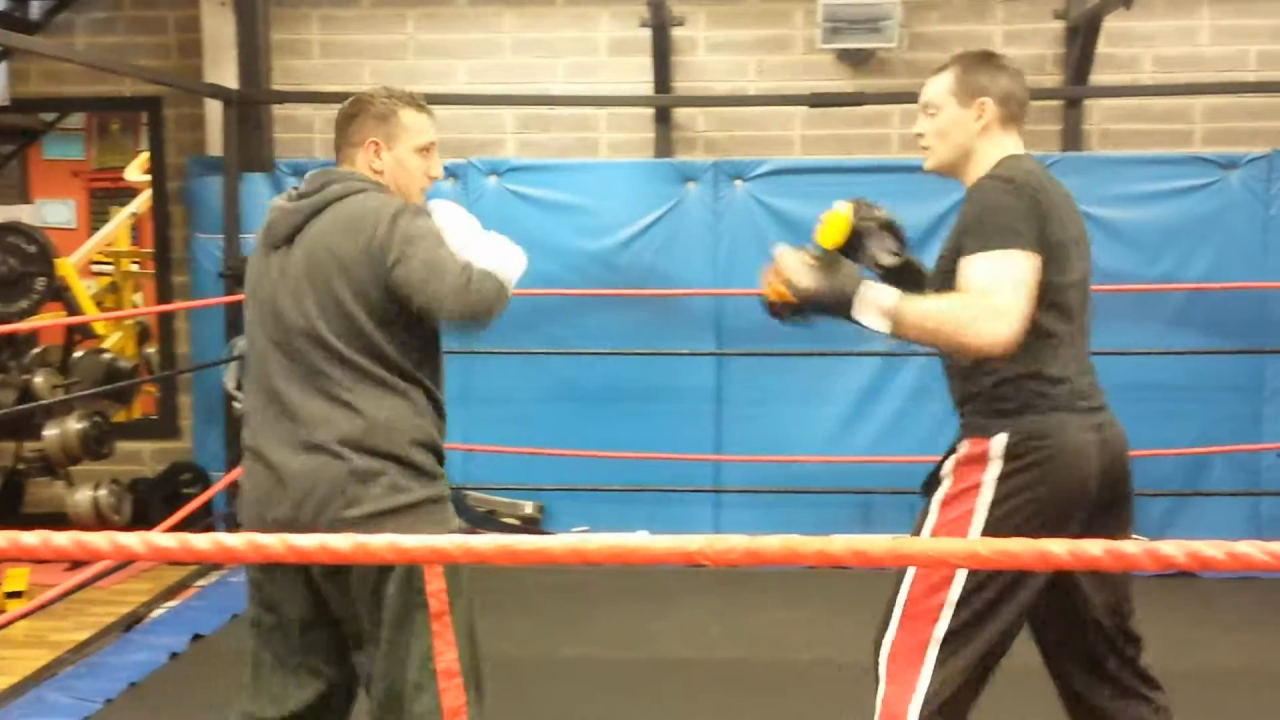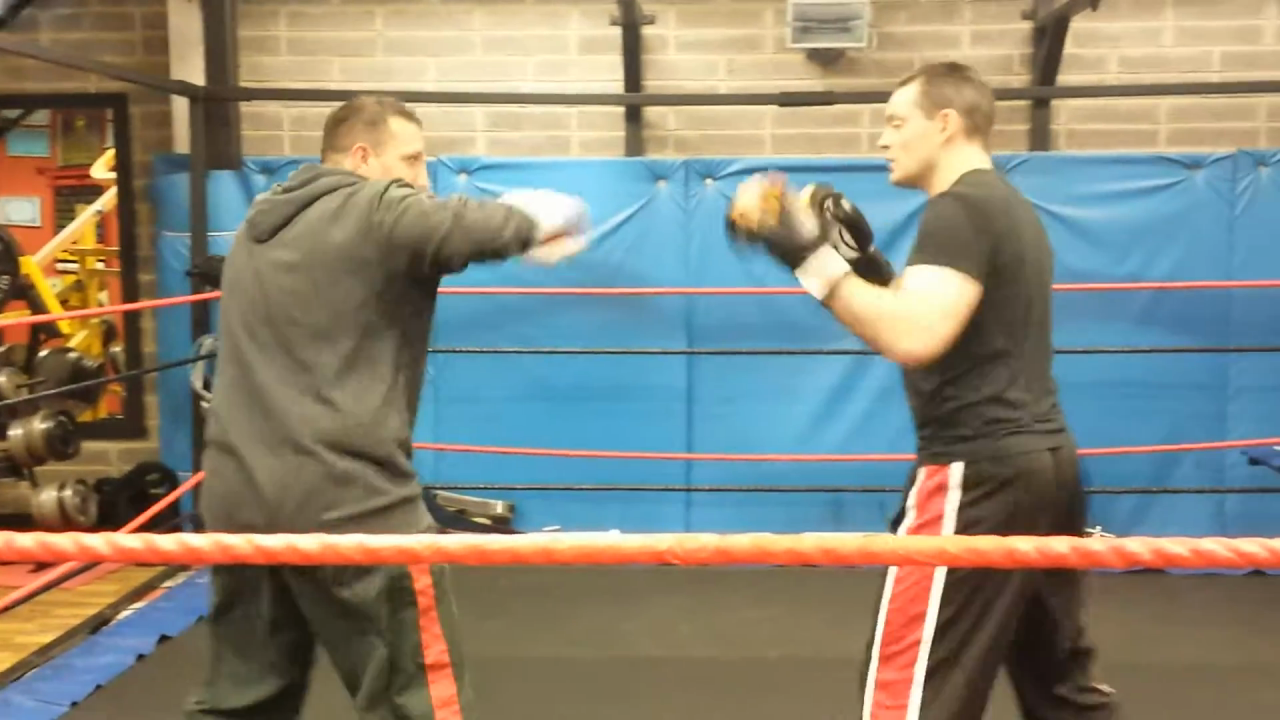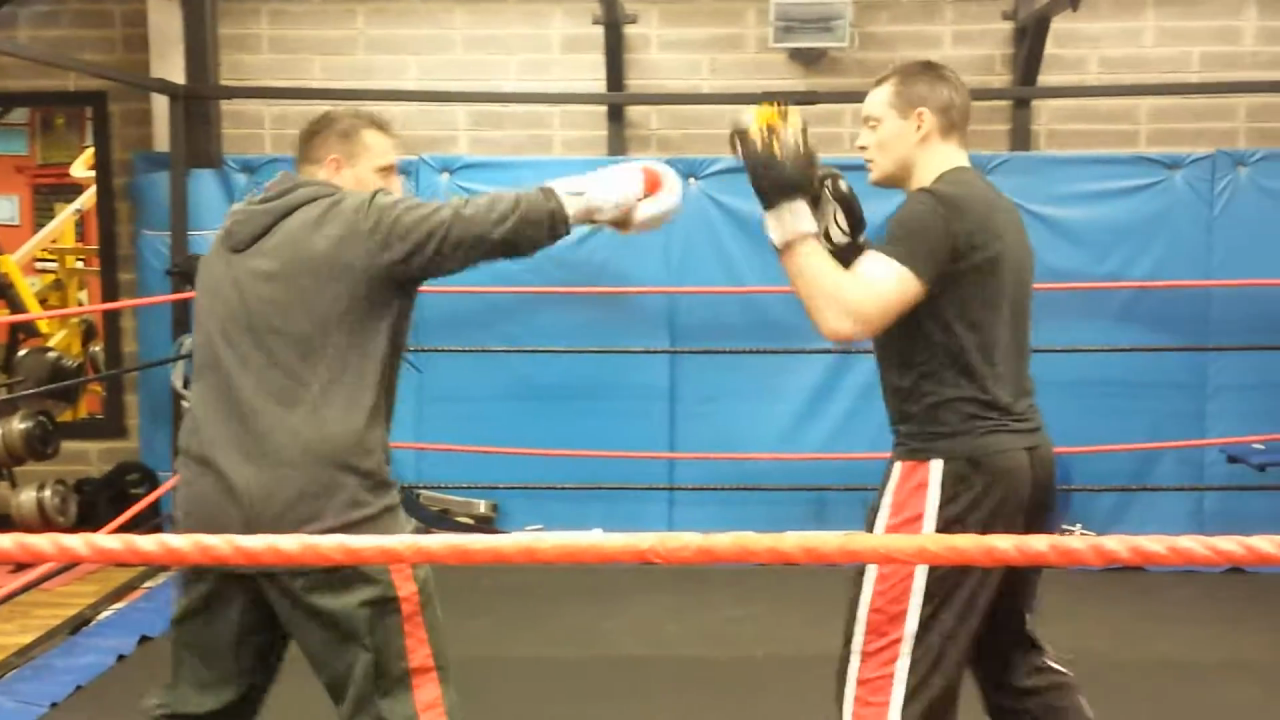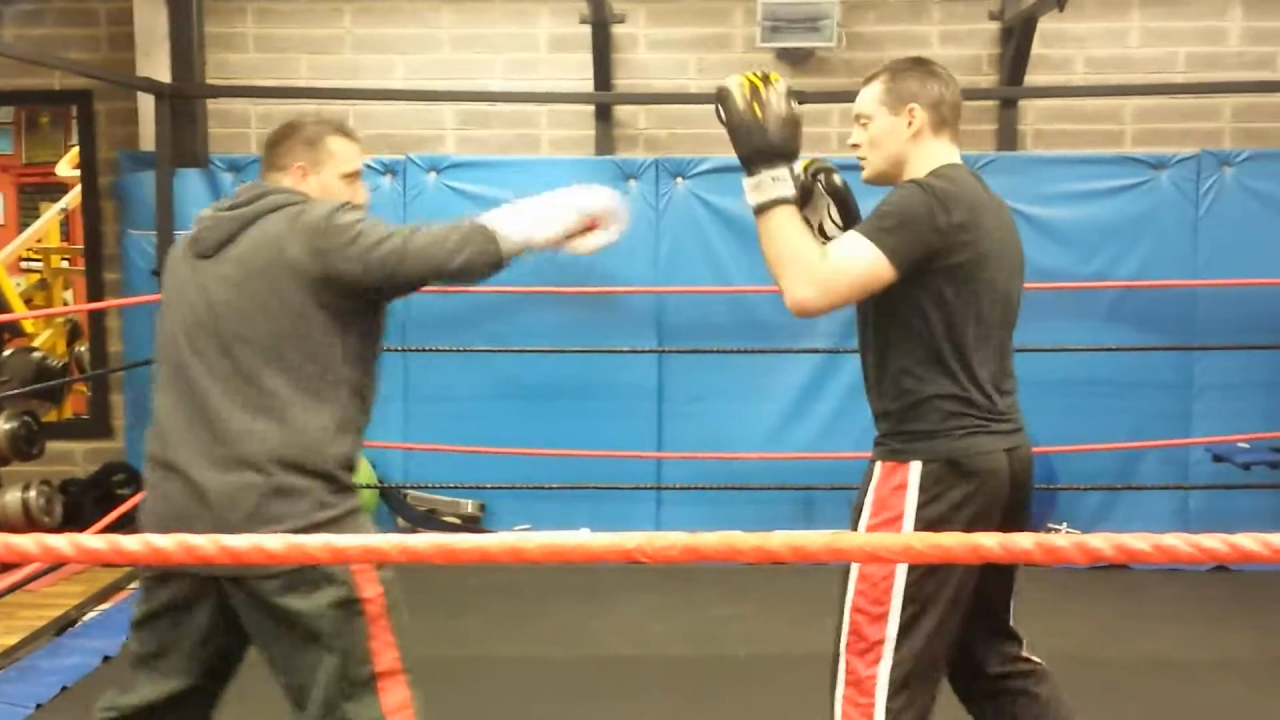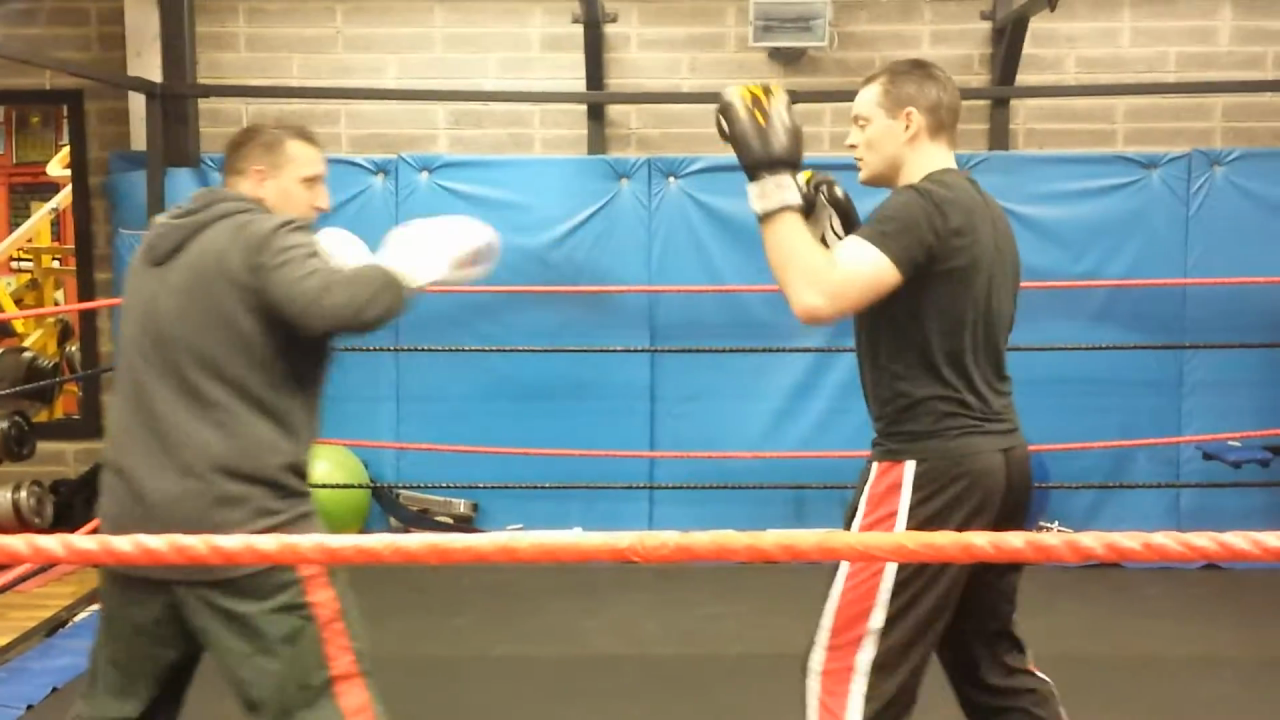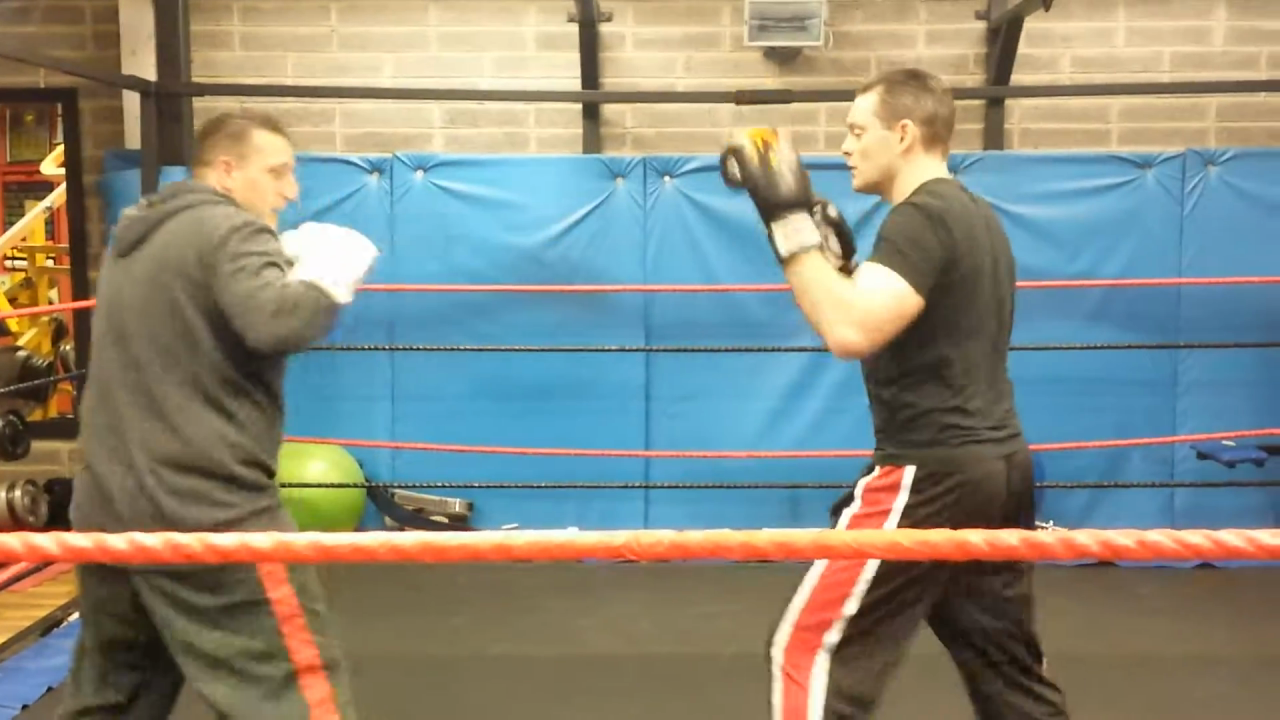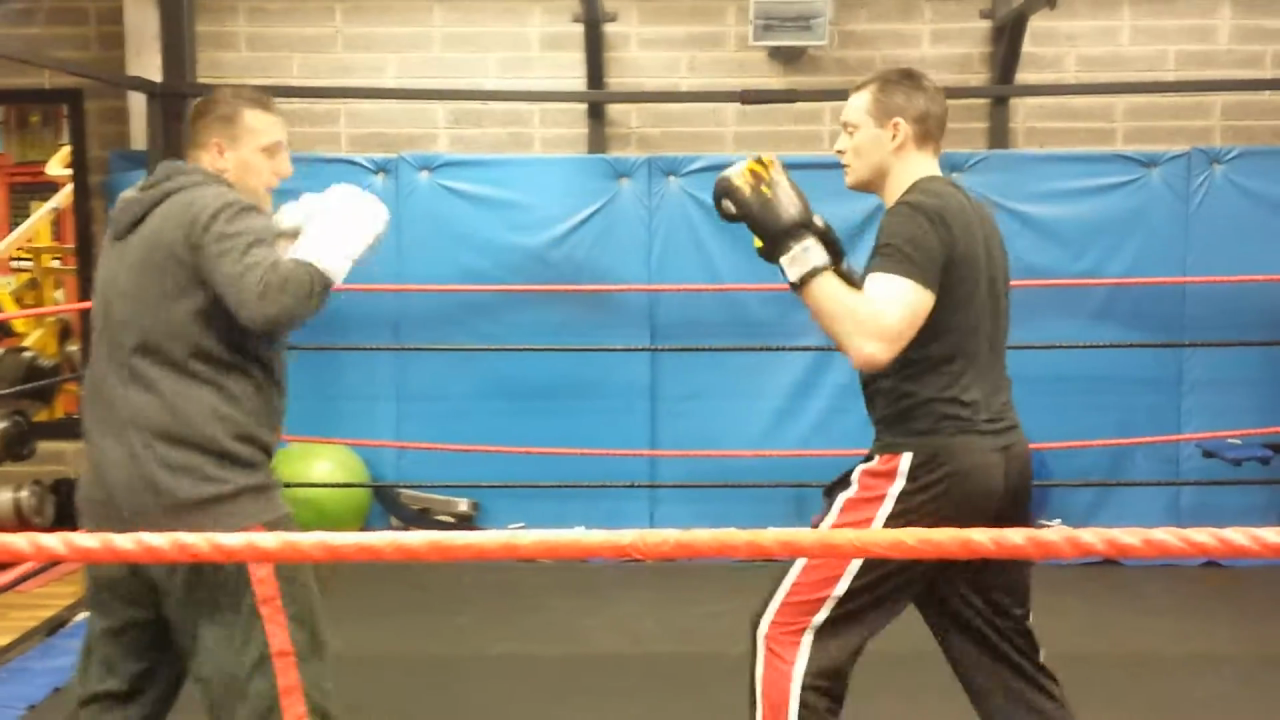
dt=0.1s
person 1, frame 1
left shoulder: (1003, 192)
right shoulder: (1037, 191)
left elbow: (992, 327)
left wrist: (860, 296)
right wrist: (898, 271)
left hip: (1022, 451)
right hip: (1088, 445)
left knee: (923, 660)
person 1, frame 2
left shoulder: (962, 209)
right shoulder: (1004, 206)
left elbow: (915, 338)
left wrist: (815, 259)
right wrist: (863, 262)
left hip: (981, 472)
right hip: (1042, 461)
person 1, frame 3
left shoulder: (936, 207)
right shoulder: (985, 207)
left elbow: (843, 317)
left wrist: (786, 208)
right wrist: (848, 240)
left hip: (956, 467)
right hip: (1016, 459)
right knee: (1013, 663)
person 1, frame 4
left shoulder: (925, 201)
right shoulder: (979, 205)
left elbow: (807, 291)
left wrist: (771, 173)
right wrist: (843, 231)
left hip: (935, 468)
right hip: (993, 457)
right knee: (988, 652)
person 1, frame 5
left shoulder: (921, 204)
right shoulder: (977, 208)
left elbow: (814, 297)
left wrist: (770, 179)
right wrist: (846, 235)
left hip: (933, 467)
right hip: (994, 460)
right knee: (993, 663)
person 1, frame 6
left shoulder: (921, 219)
right shoulder: (974, 216)
left elbow: (849, 331)
left wrist: (788, 221)
right wrist: (842, 260)
left hip: (932, 476)
right hip: (997, 466)
left knee: (812, 651)
right knee: (1009, 667)
person 1, frame 7
left shoulder: (915, 217)
right shoulder: (965, 212)
left elbow: (872, 345)
left wrist: (794, 250)
right wrist: (831, 266)
left hip: (928, 466)
right hip: (995, 460)
left knee: (793, 633)
right knee: (1005, 657)
person 2, frame 1
left shoulder: (281, 227)
right shoulder: (388, 221)
right elbow: (469, 301)
left wrist: (438, 253)
right wrist: (498, 261)
left hip: (278, 499)
right hip: (373, 504)
person 2, frame 2
left shoulder: (257, 228)
right shoulder: (382, 212)
right elbow: (489, 228)
right wrist: (547, 215)
left hip: (240, 498)
right hip: (348, 502)
person 2, frame 3
left shoulder: (230, 241)
right shoulder: (361, 223)
right elbow: (484, 222)
right wrist: (604, 191)
left hip: (214, 508)
right hip: (323, 513)
person 2, frame 4
left shoulder: (195, 247)
right shoulder: (323, 232)
right elbow: (433, 255)
right wrist: (551, 216)
left hip: (180, 512)
right hip: (288, 515)
person 2, frame 5
left shoulder: (161, 246)
right shoulder: (272, 240)
right elbow: (342, 305)
right wrist: (411, 259)
left hip: (135, 517)
right hip: (242, 522)
person 2, frame 6
left shoulder: (135, 238)
right shoulder: (230, 232)
right elbow: (280, 323)
left wrist: (284, 267)
right wrist: (329, 273)
left hip: (114, 510)
right hip: (210, 516)
person 2, frame 7
left shoulder: (142, 217)
right shoulder: (218, 214)
right elbow: (270, 304)
left wrist: (290, 244)
right wrist: (334, 239)
left hip: (119, 496)
right hip: (209, 499)
